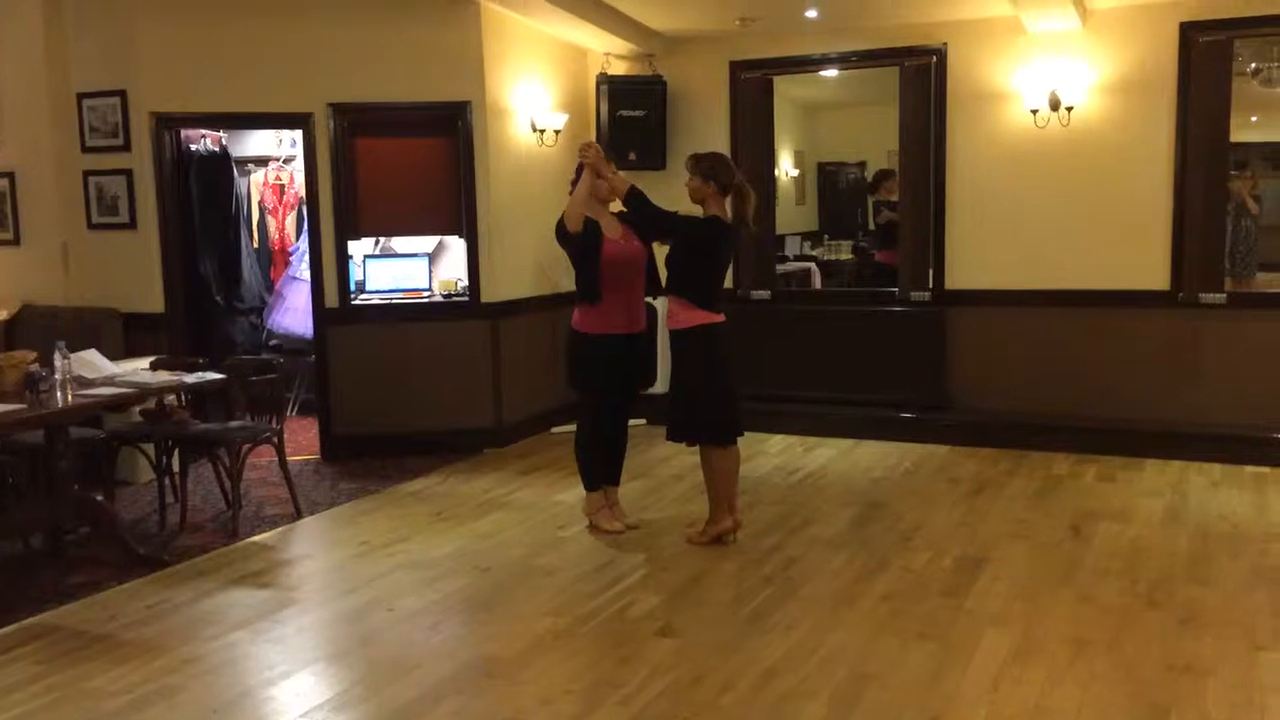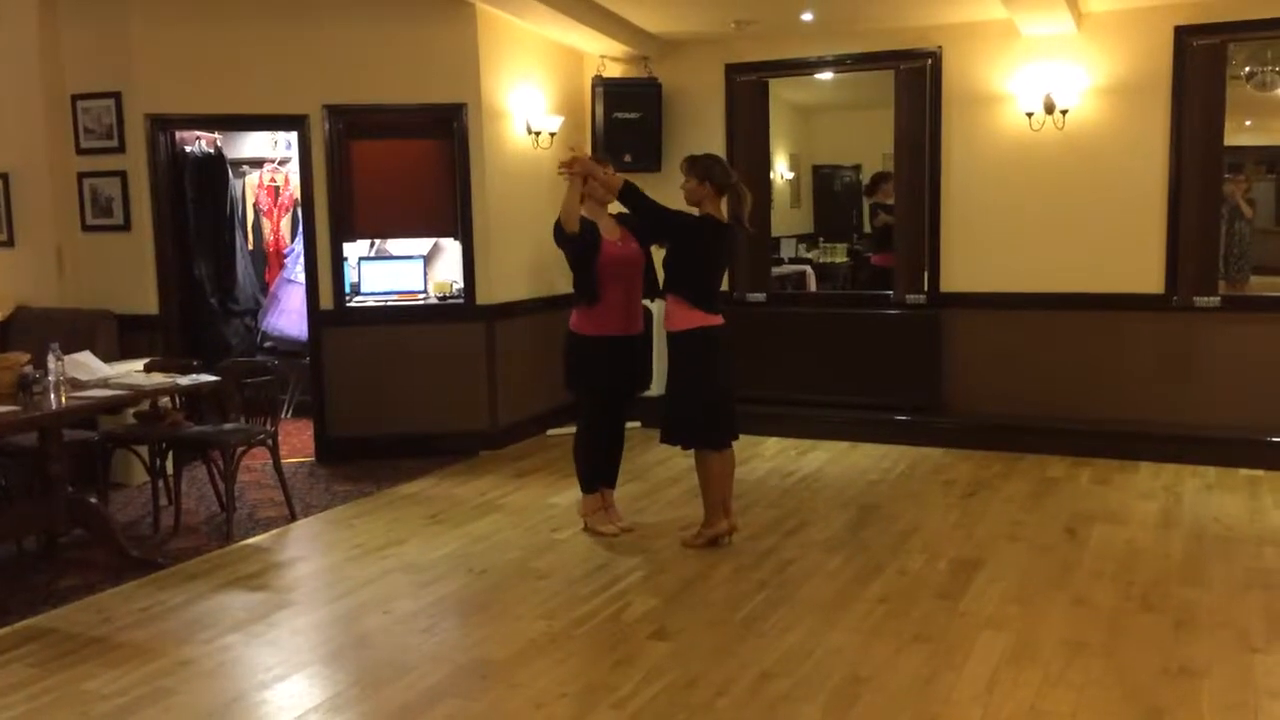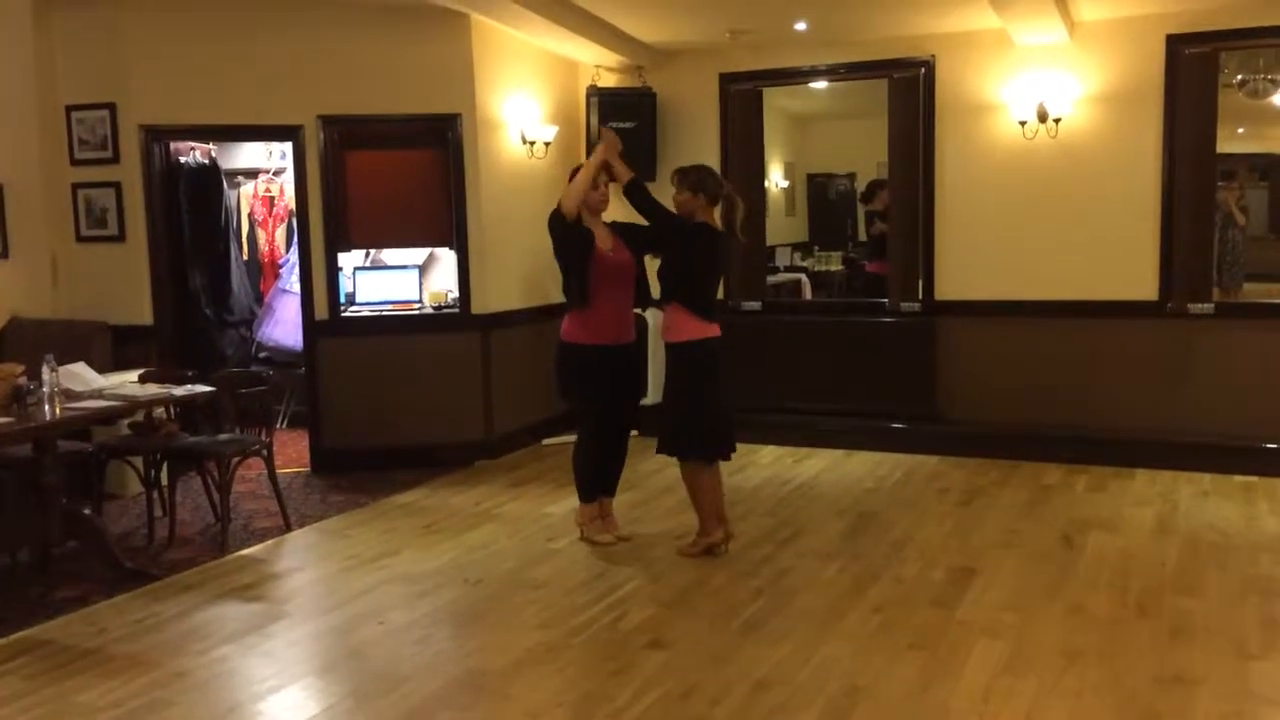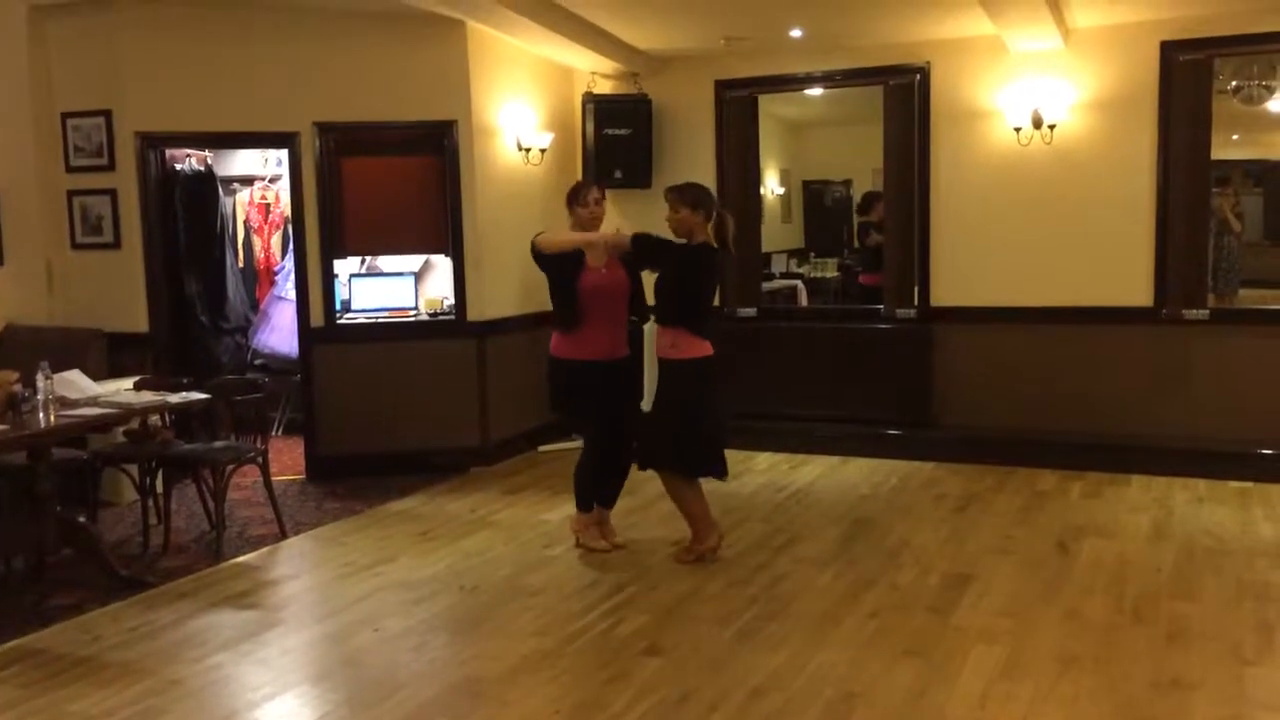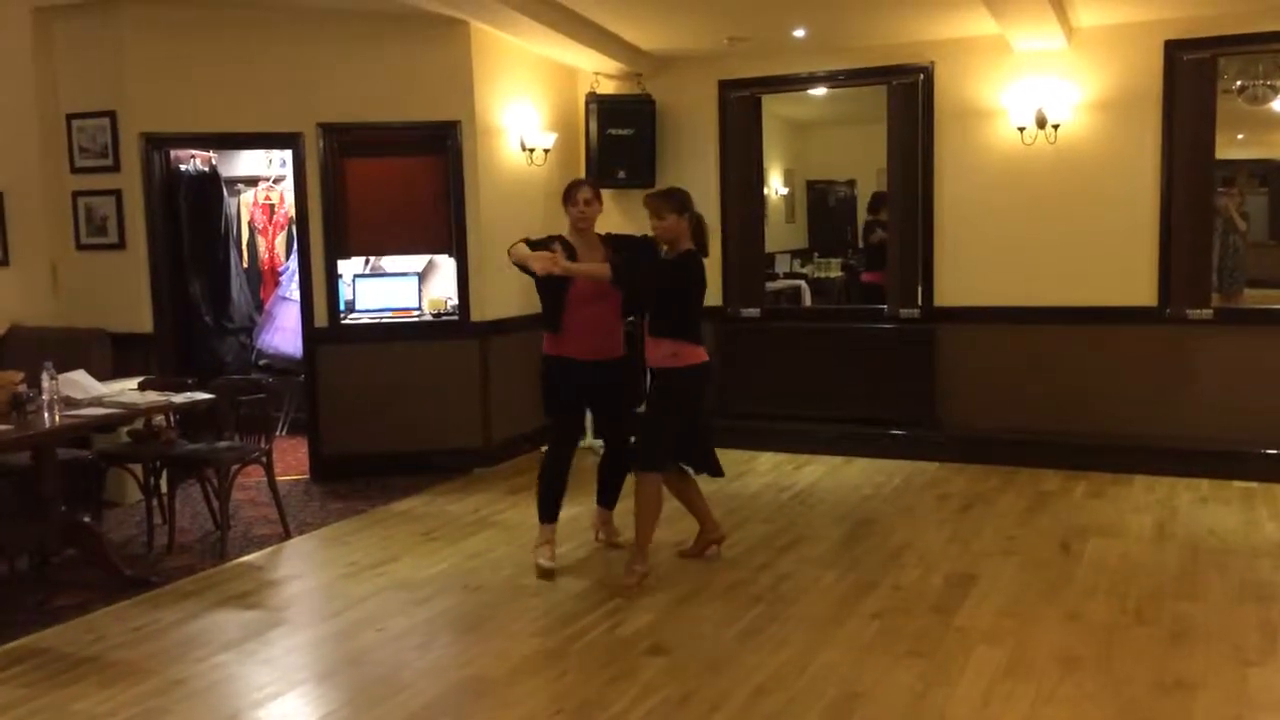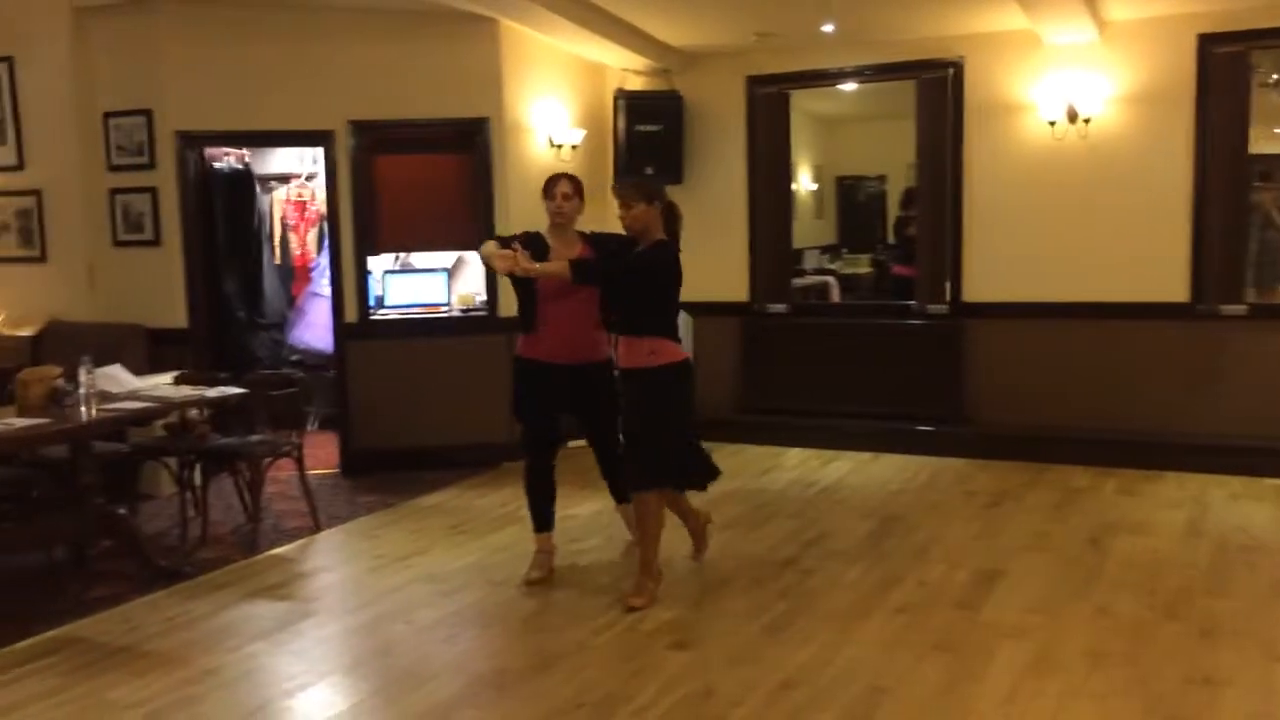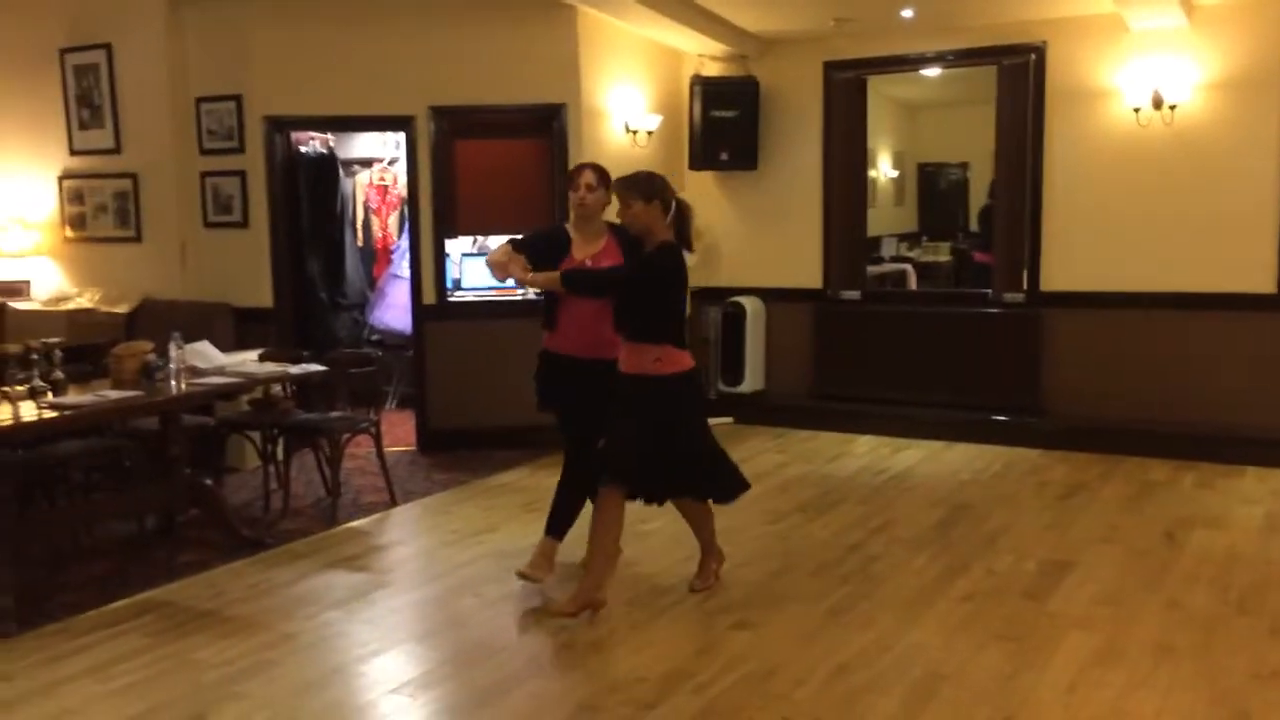
dt=0.4s
person 1, frame 1
left shoulder: (706, 231)
right shoulder: (718, 229)
left elbow: (649, 215)
right elbow: (660, 223)
left wrist: (603, 170)
right wrist: (609, 174)
left hip: (696, 337)
right hip: (707, 333)
left knee: (710, 431)
right knee: (720, 430)
left ankle: (719, 517)
right ankle: (730, 511)
person 1, frame 2
left shoulder: (700, 229)
right shoulder: (718, 229)
left elbow: (643, 206)
right elbow: (656, 224)
left wrist: (594, 171)
right wrist: (600, 174)
left hip: (694, 338)
right hip: (707, 335)
left knee: (703, 434)
right knee: (716, 432)
left ankle: (714, 520)
right ankle: (725, 514)
person 1, frame 3
left shoulder: (694, 237)
right shoulder: (707, 238)
left elbow: (644, 202)
right elbow: (657, 237)
left wrist: (613, 158)
left hip: (691, 348)
right hip: (700, 345)
left knee: (690, 443)
right knee: (702, 441)
left ankle: (709, 529)
right ankle: (719, 523)
person 1, frame 4
left shoulder: (702, 257)
right shoulder: (689, 256)
left elbow: (645, 246)
right elbow: (650, 252)
left wrist: (586, 239)
left hip: (688, 367)
right hip: (682, 364)
left knee: (668, 455)
right knee: (668, 453)
left ankle: (705, 535)
right ankle: (705, 530)
person 1, frame 5
left shoulder: (687, 266)
right shoulder: (664, 259)
left elbow: (631, 275)
left wrist: (571, 268)
left hip: (683, 373)
right hip: (667, 371)
left knee: (650, 460)
right knee: (665, 459)
left ankle: (640, 555)
right ankle: (710, 527)
person 1, frame 6
left shoulder: (660, 257)
right shoulder: (636, 253)
left elbow: (600, 272)
left wrist: (534, 269)
left hip: (661, 372)
right hip: (637, 372)
left knee: (645, 473)
right knee: (659, 463)
left ankle: (648, 571)
right ankle: (693, 519)
person 1, frame 7
left shoulder: (663, 261)
right shoulder: (650, 257)
left elbow: (599, 282)
left wrist: (531, 279)
left hip: (668, 384)
right hip: (636, 382)
left knee: (680, 482)
right knee: (611, 483)
left ankle: (711, 554)
right ankle: (593, 585)
person 2, frame 1
left shoulder: (631, 223)
right shoulder: (581, 227)
right elbow: (568, 227)
right wrist: (589, 170)
left hip: (632, 336)
right hip: (595, 339)
left knee: (619, 419)
right knee: (594, 419)
left ankle: (613, 498)
right ankle: (594, 503)
person 2, frame 2
left shoulder: (630, 225)
right shoulder: (579, 229)
right elbow: (565, 228)
right wrist: (575, 175)
left hip: (629, 338)
right hip: (591, 341)
left knee: (616, 421)
right knee: (593, 421)
left ankle: (608, 501)
right ankle: (590, 506)
person 2, frame 3
left shoulder: (625, 234)
right shoulder: (570, 233)
right elbow: (565, 208)
right wrist: (595, 157)
left hip: (623, 347)
right hip: (583, 349)
left knee: (619, 429)
right knee: (593, 430)
left ankle: (606, 509)
right ankle: (588, 514)
person 2, frame 4
left shoulder: (623, 251)
right shoulder: (564, 255)
right elbow: (539, 244)
right wrist: (588, 238)
left hip: (618, 363)
right hip: (575, 365)
left knee: (624, 442)
right knee: (598, 442)
left ankle: (603, 516)
right ankle: (584, 522)
person 2, frame 5
left shoulder: (618, 247)
right shoulder: (554, 249)
right elbow: (517, 250)
right wrist: (532, 258)
left hip: (613, 363)
right hip: (566, 365)
left knee: (619, 443)
right knee: (562, 445)
left ankle: (605, 518)
right ankle: (546, 537)
person 2, frame 6
left shoulder: (600, 246)
right shoulder: (530, 244)
right elbow: (491, 247)
right wrist: (495, 256)
left hip: (591, 367)
right hip: (538, 368)
left knee: (605, 444)
right knee: (539, 455)
left ankle: (628, 511)
right ankle: (543, 545)
person 2, frame 7
left shoulder: (627, 240)
right shoulder: (552, 239)
right elbow: (509, 253)
right wrist: (502, 260)
left hip: (607, 366)
right hip: (561, 363)
left knee: (579, 455)
right knee: (583, 451)
left ankle: (548, 549)
